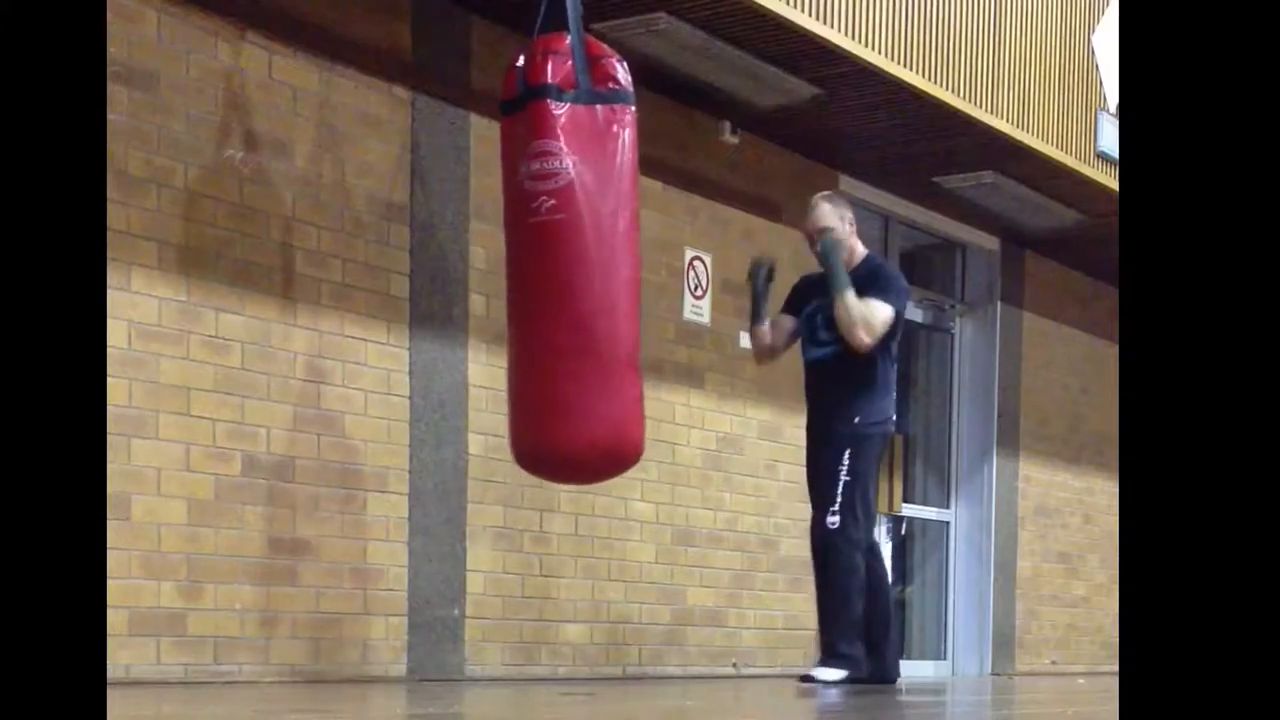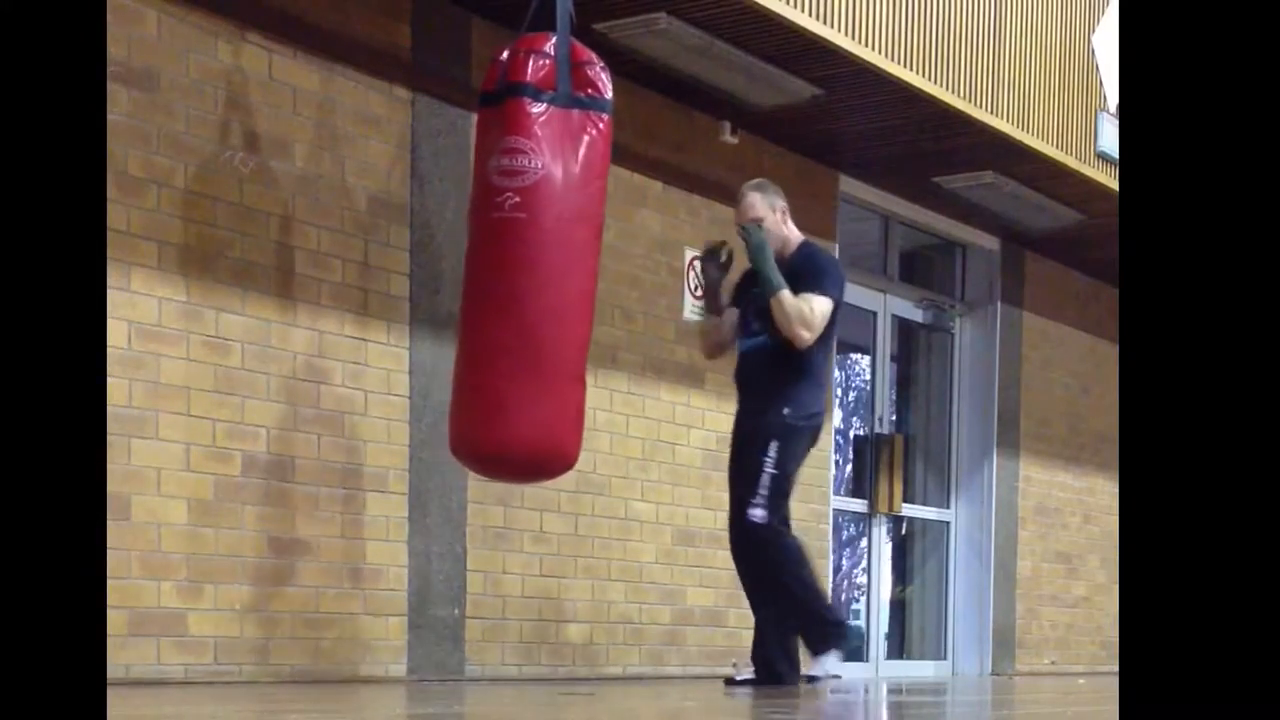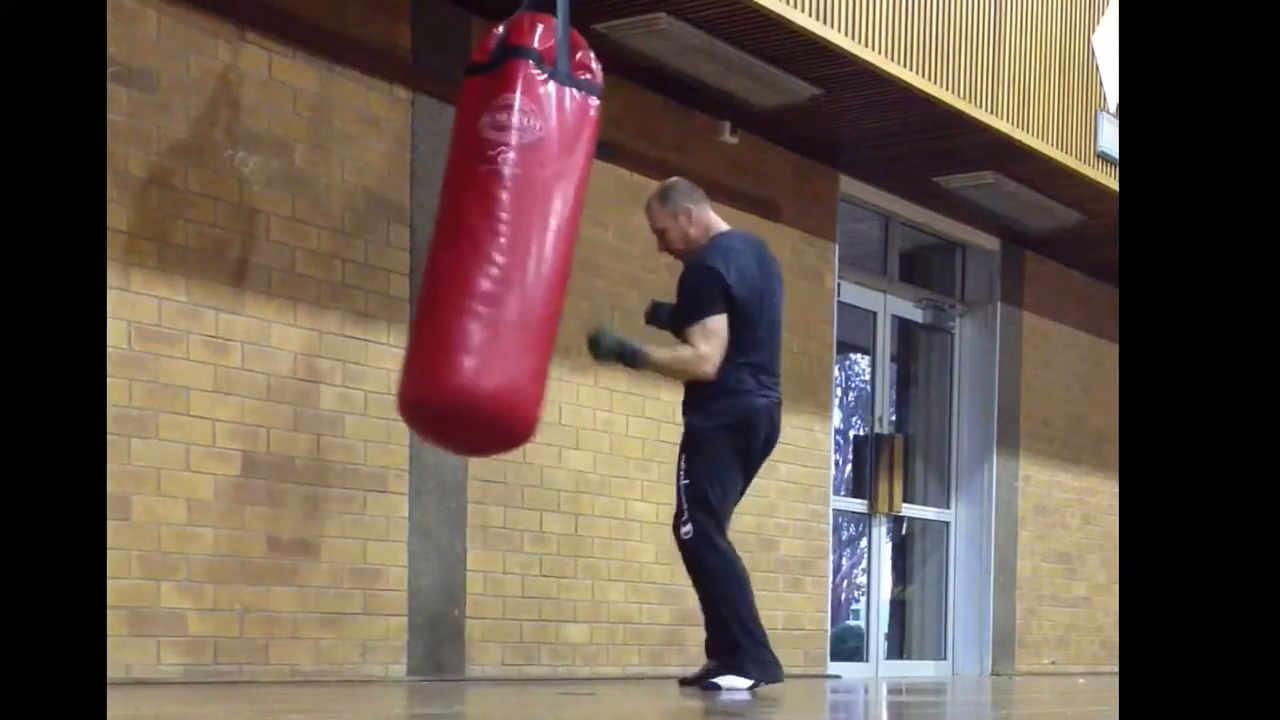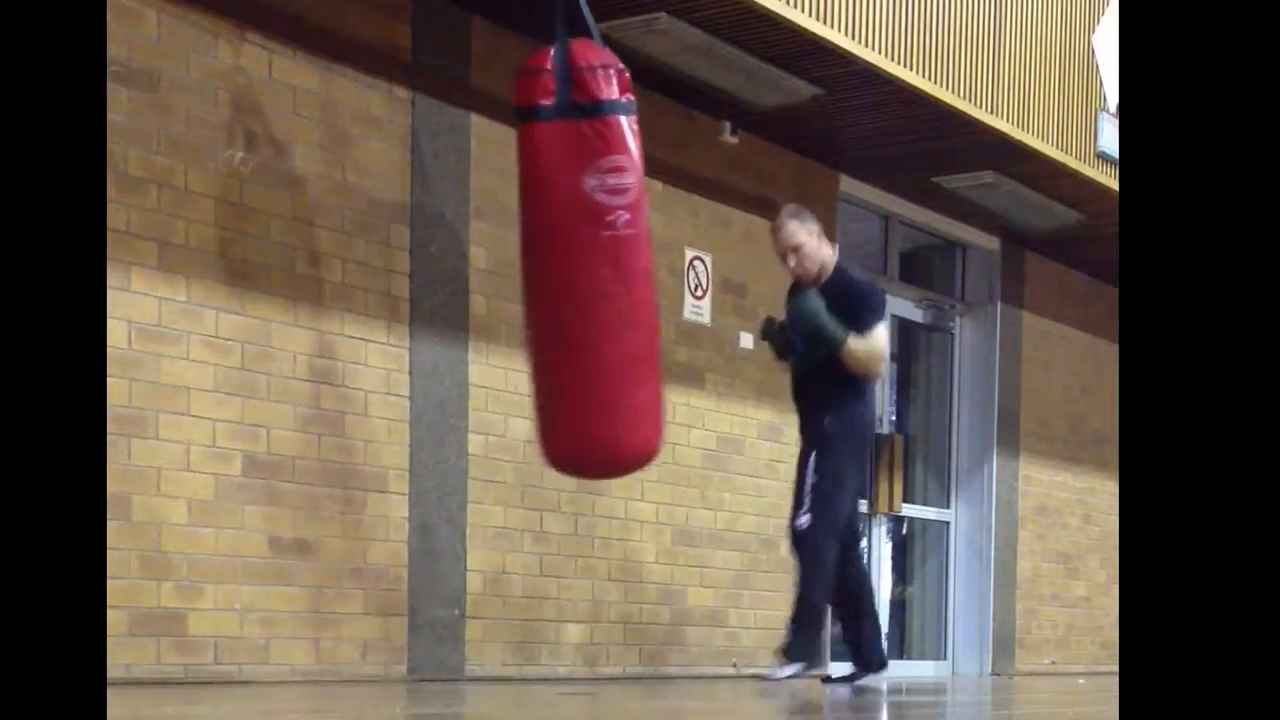
dt=1s
person 1, frame 1
left shoulder: (882, 277)
right shoulder: (810, 288)
left elbow: (862, 333)
right elbow: (767, 347)
left wrist: (837, 272)
right wrist: (758, 299)
left hip: (859, 424)
right hip: (824, 427)
left knee: (834, 534)
right knee: (856, 541)
left ankle: (843, 654)
right ankle: (878, 659)
person 1, frame 2
left shoulder: (816, 265)
right shoulder: (751, 279)
left elbow: (802, 332)
right elbow: (713, 346)
left wrist: (767, 267)
right wrist: (713, 288)
left hip: (788, 414)
right hip: (754, 415)
left knee: (761, 523)
right knee: (748, 537)
left ankle: (828, 636)
right ankle: (775, 660)
person 1, frame 3
left shoulder: (706, 267)
right shoulder: (755, 250)
left elbow: (704, 362)
left wrist: (630, 353)
right wrist: (677, 318)
left hip: (721, 417)
right hip: (759, 412)
left knee: (700, 535)
right knee: (698, 532)
left ankle: (754, 662)
right ankle: (727, 654)
person 1, frame 4
left shoulder: (857, 289)
right shoulder: (798, 294)
left elbow: (877, 362)
left wrist: (827, 328)
right wrist: (780, 342)
left hip: (842, 425)
right hip: (819, 425)
left knee: (812, 528)
right knee: (839, 539)
left ankle: (803, 644)
right ankle: (866, 653)
